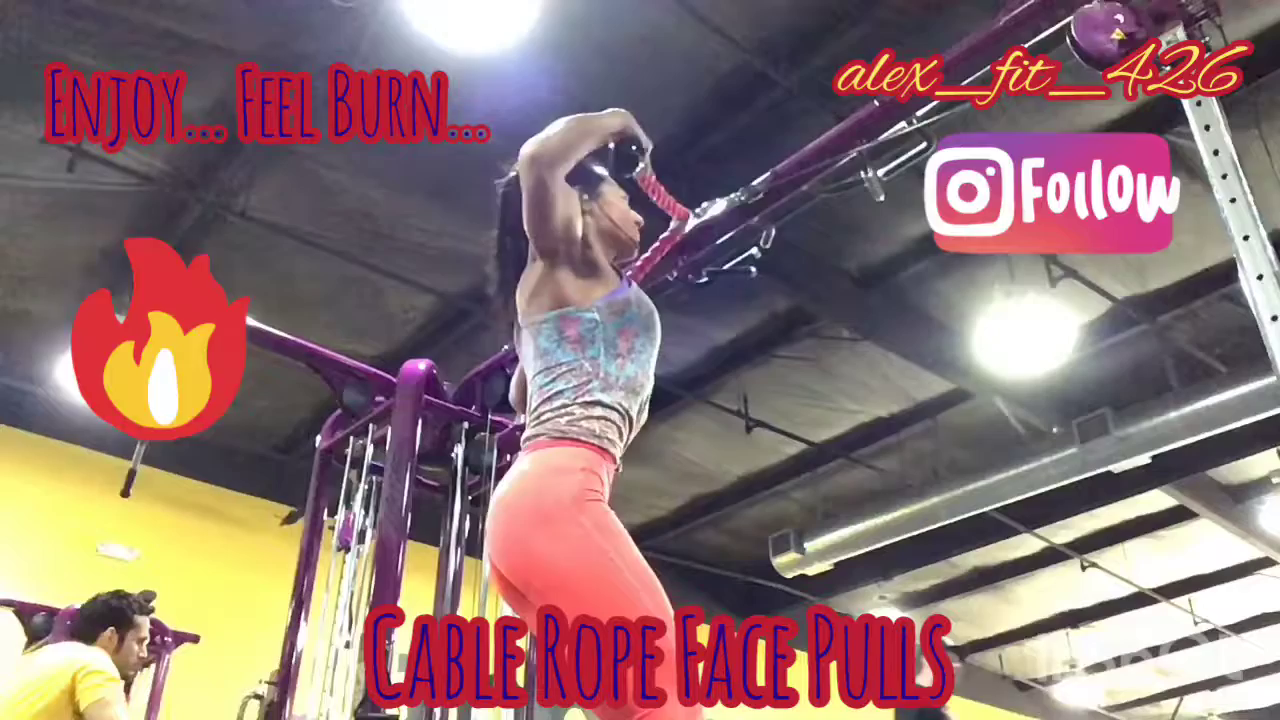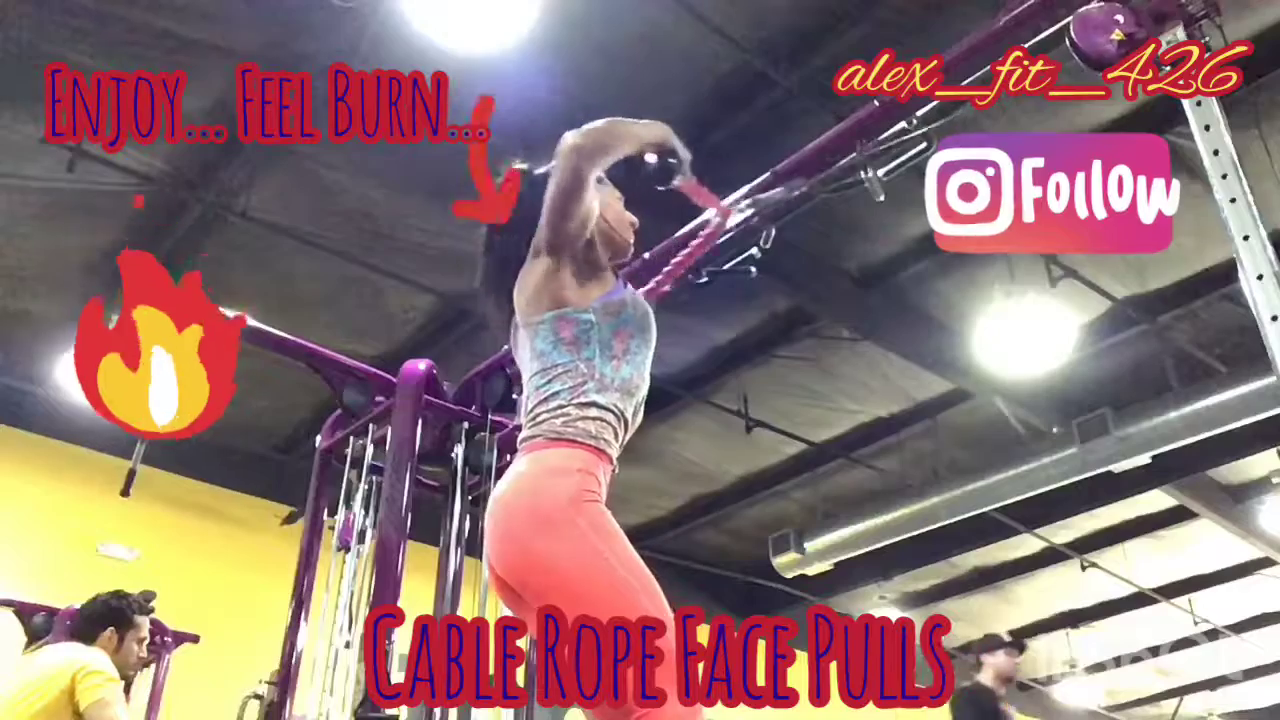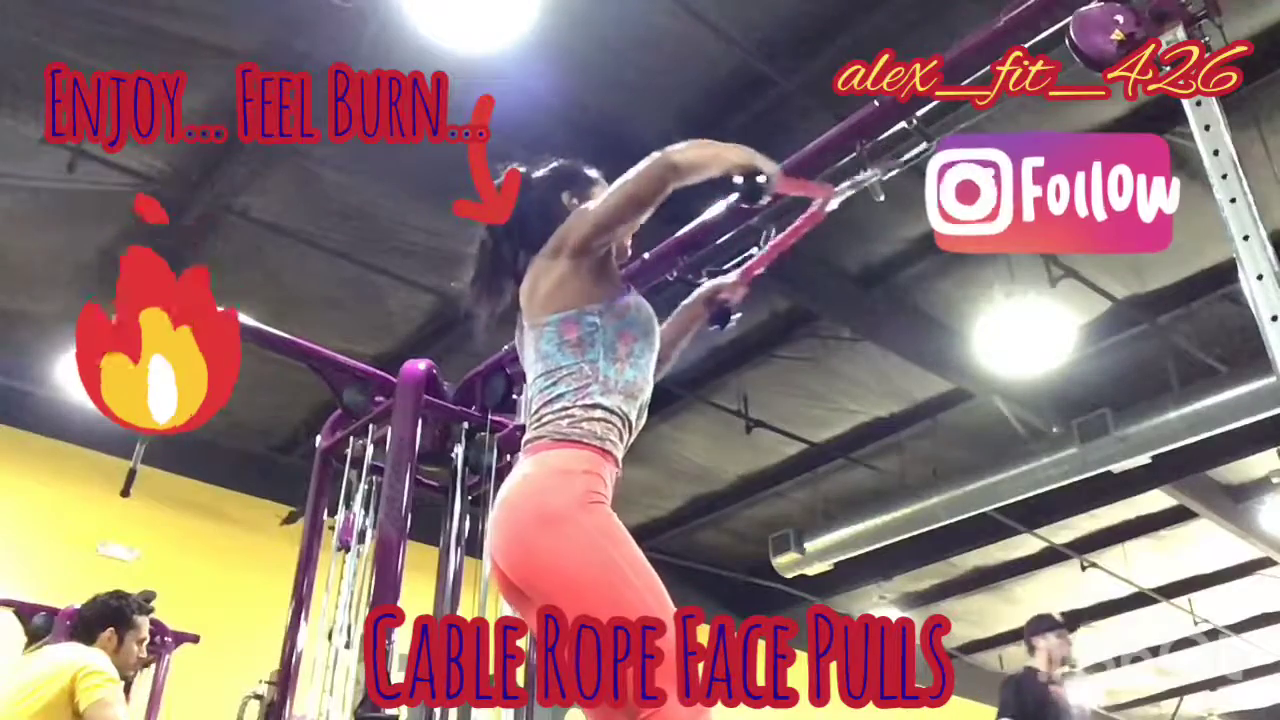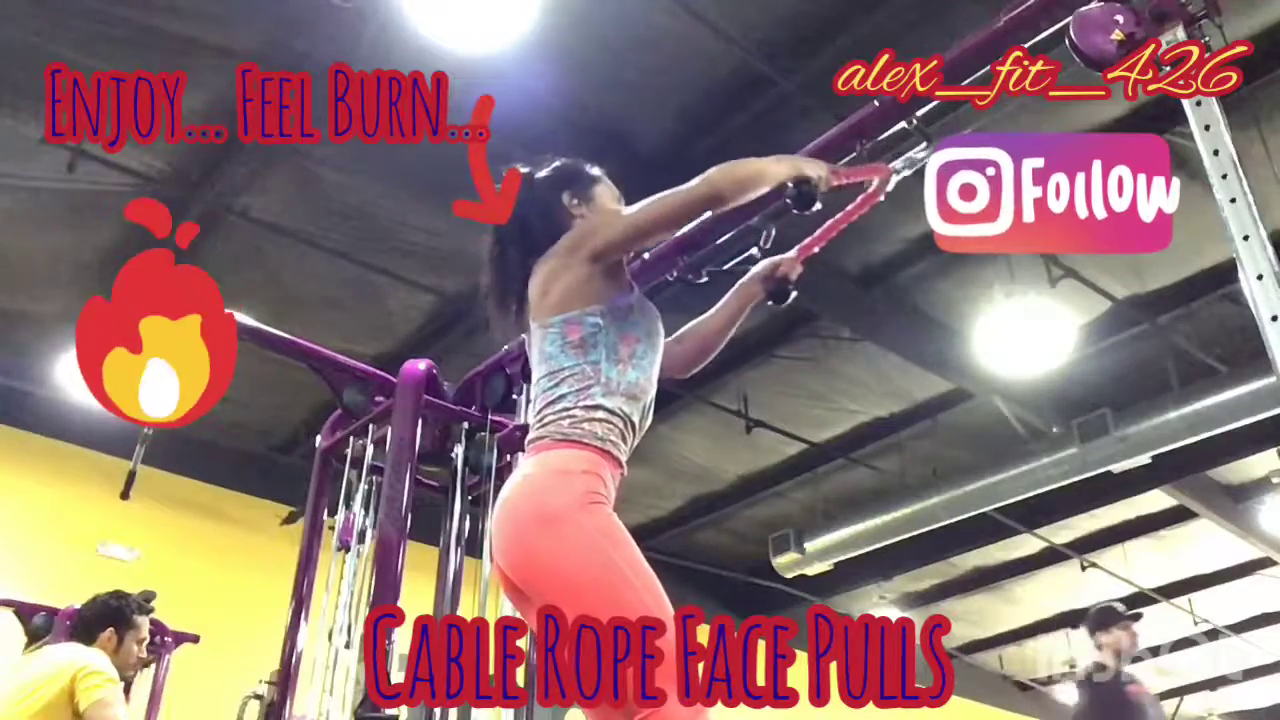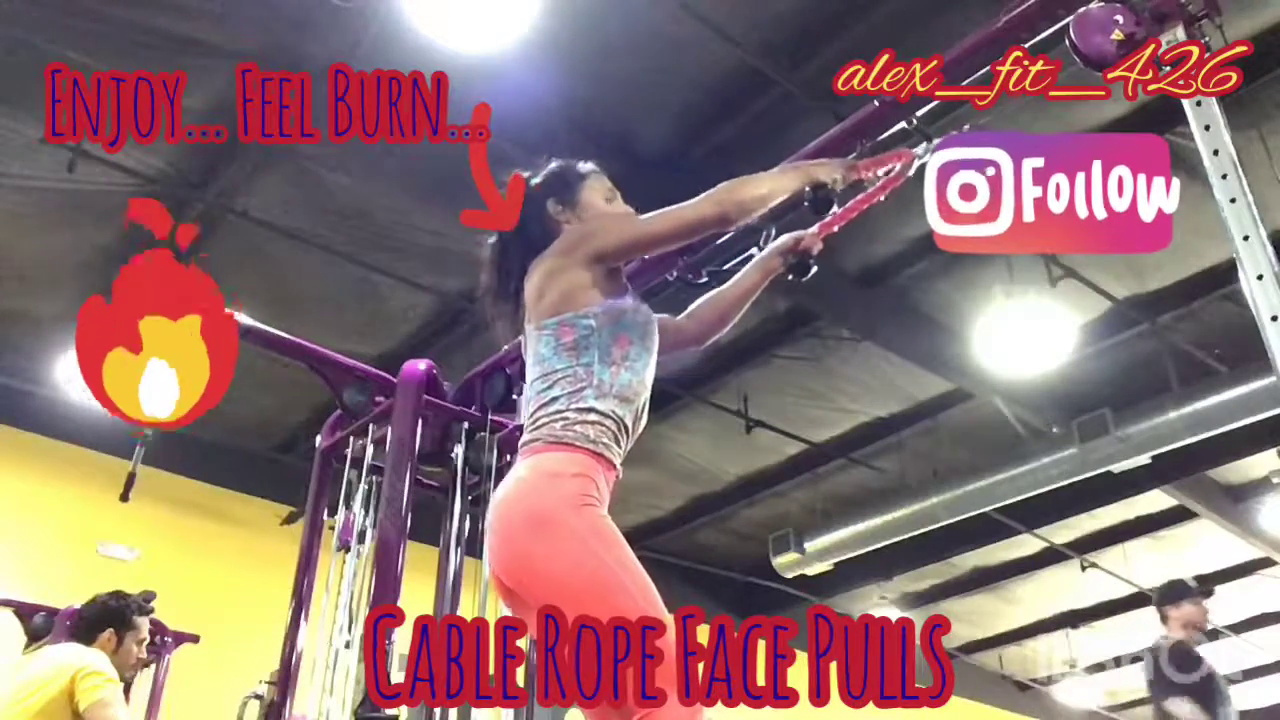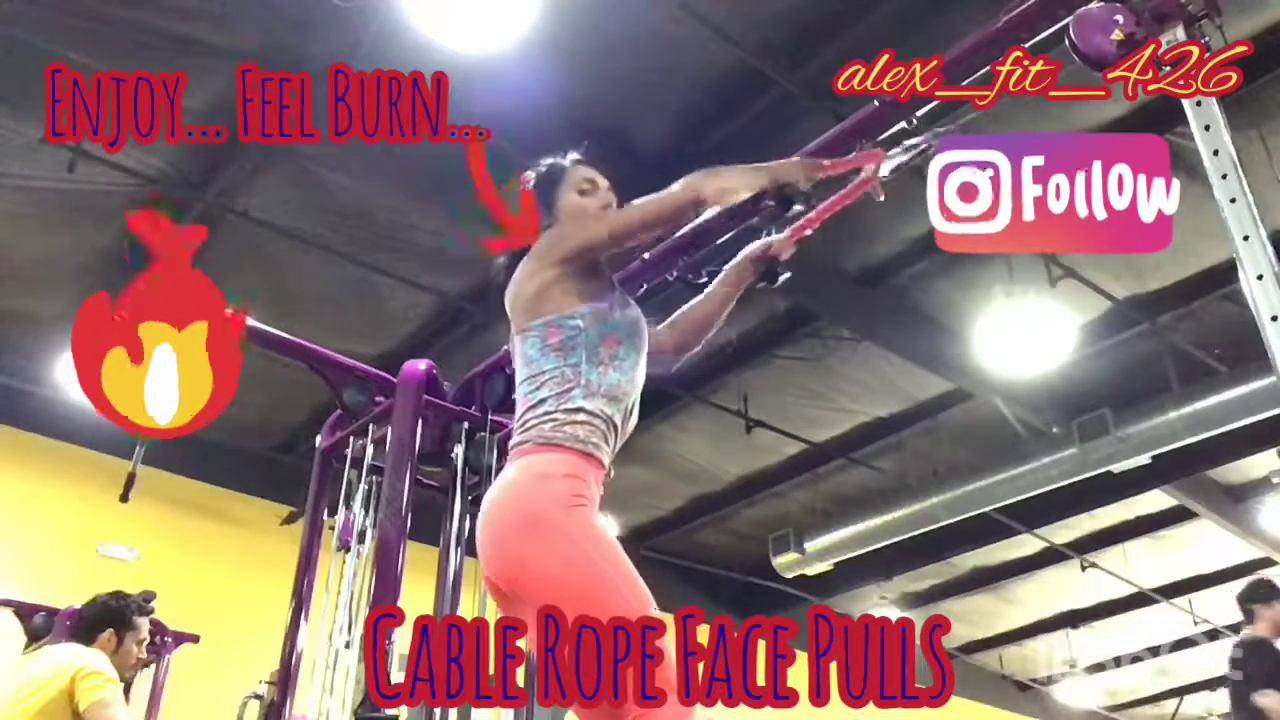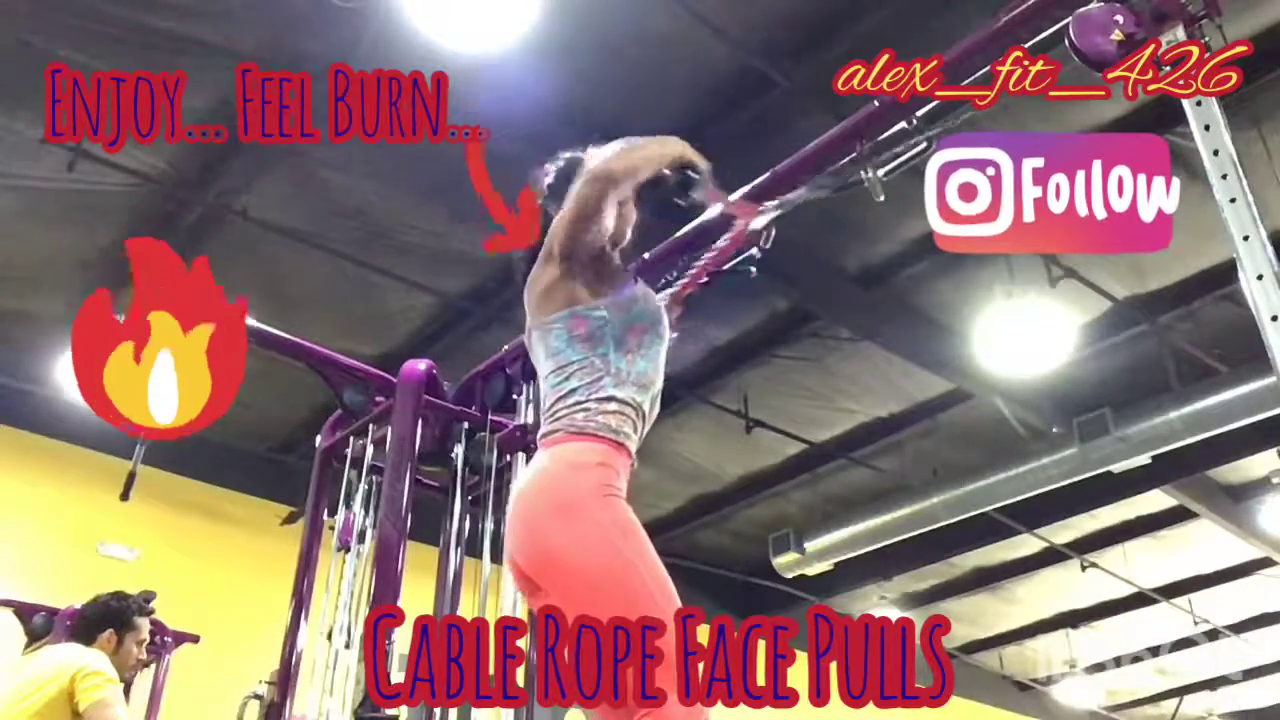
dt=0.3s
person 1, frame 1
left shoulder: (560, 291)
right shoulder: (565, 255)
right elbow: (538, 158)
right wrist: (615, 123)
left hip: (536, 507)
right hip: (555, 496)
person 1, frame 2
left shoulder: (563, 292)
right shoulder: (562, 253)
right elbow: (578, 150)
left wrist: (620, 313)
right wrist: (655, 134)
left hip: (533, 508)
right hip: (554, 497)
person 1, frame 3
left shoulder: (552, 295)
right shoulder: (570, 251)
left elbow: (631, 370)
right elbow: (668, 165)
left wrist: (699, 305)
right wrist: (744, 158)
left hip: (535, 509)
right hip: (557, 498)
person 1, frame 4
left shoulder: (573, 292)
right shoulder: (578, 250)
left elbow: (675, 358)
right elbow: (712, 190)
left wrist: (756, 284)
right wrist: (793, 166)
left hip: (541, 507)
right hip: (559, 498)
person 1, frame 5
left shoulder: (604, 307)
right shoulder: (573, 250)
left elbow: (690, 328)
right elbow: (718, 208)
left wrist: (776, 257)
right wrist: (806, 172)
left hip: (542, 510)
right hip: (550, 501)
person 1, frame 6
left shoulder: (594, 304)
right shoulder: (555, 254)
left elbow: (669, 344)
right elbow: (689, 194)
left wrist: (750, 262)
right wrist: (774, 174)
left hip: (534, 512)
right hip: (542, 502)
person 1, frame 7
left shoulder: (581, 291)
right shoulder: (572, 252)
right elbow: (602, 168)
left wrist: (653, 316)
right wrist: (674, 151)
left hip: (557, 501)
right hip: (572, 491)
